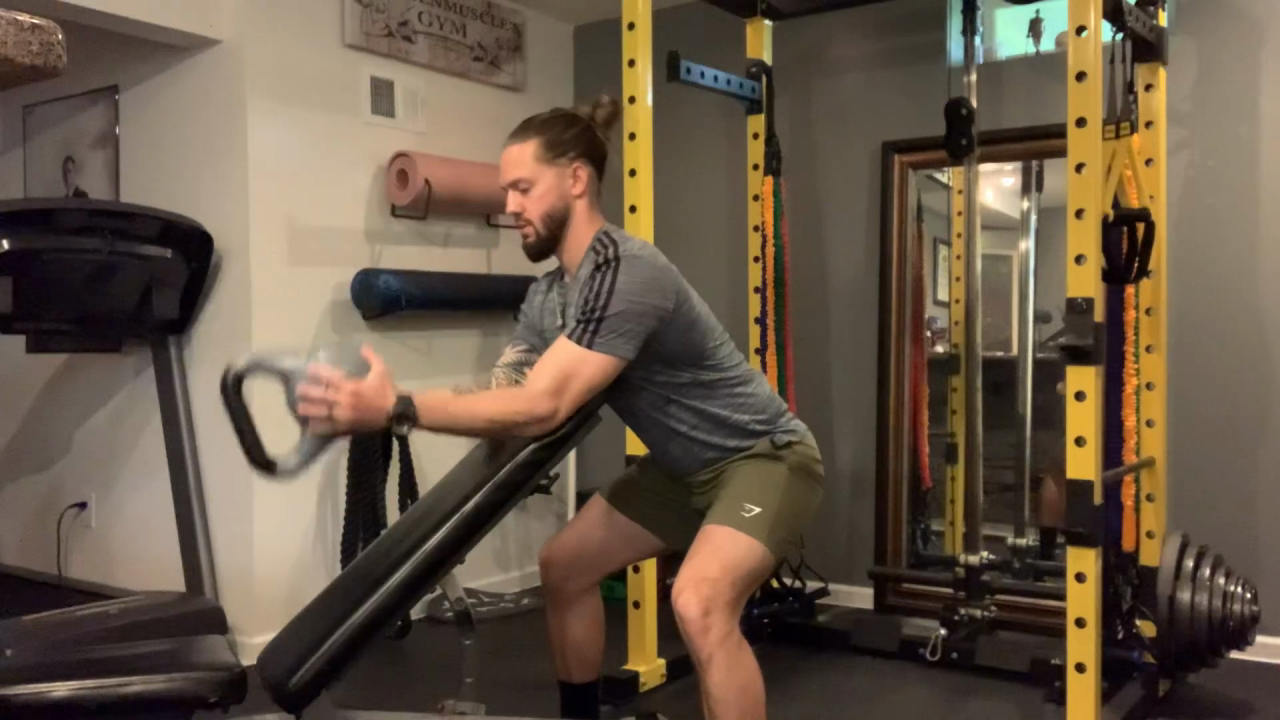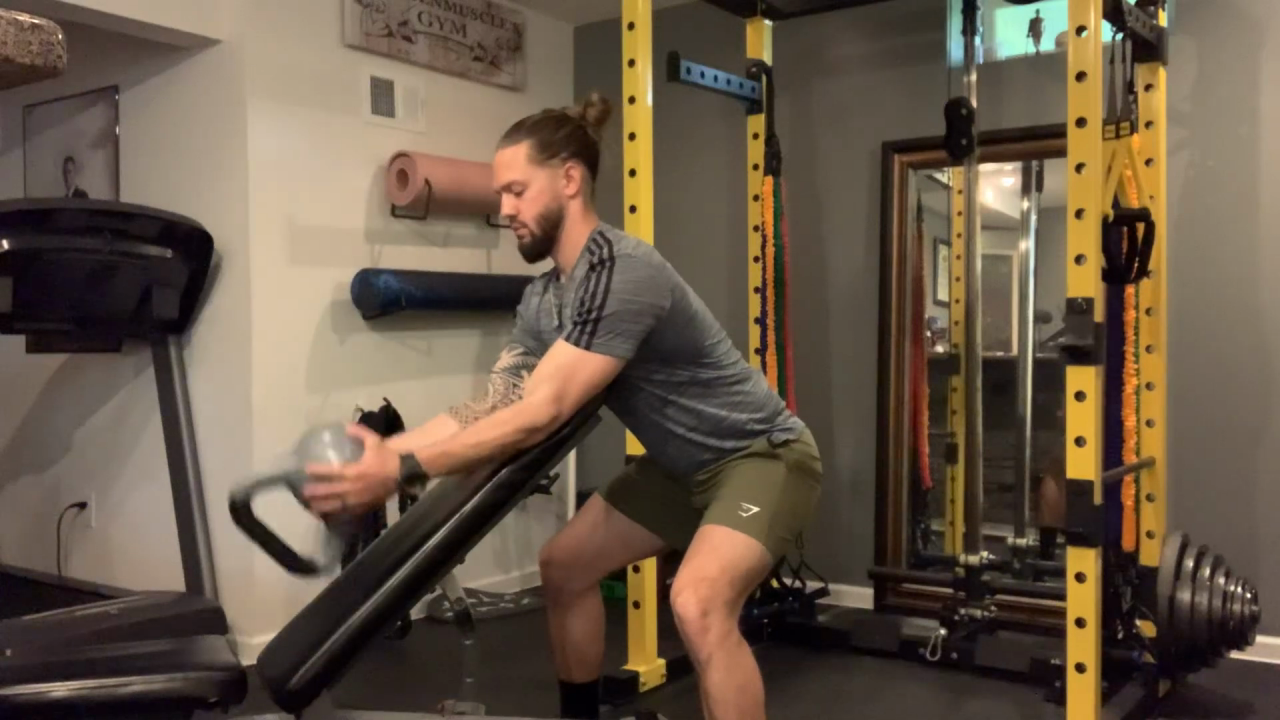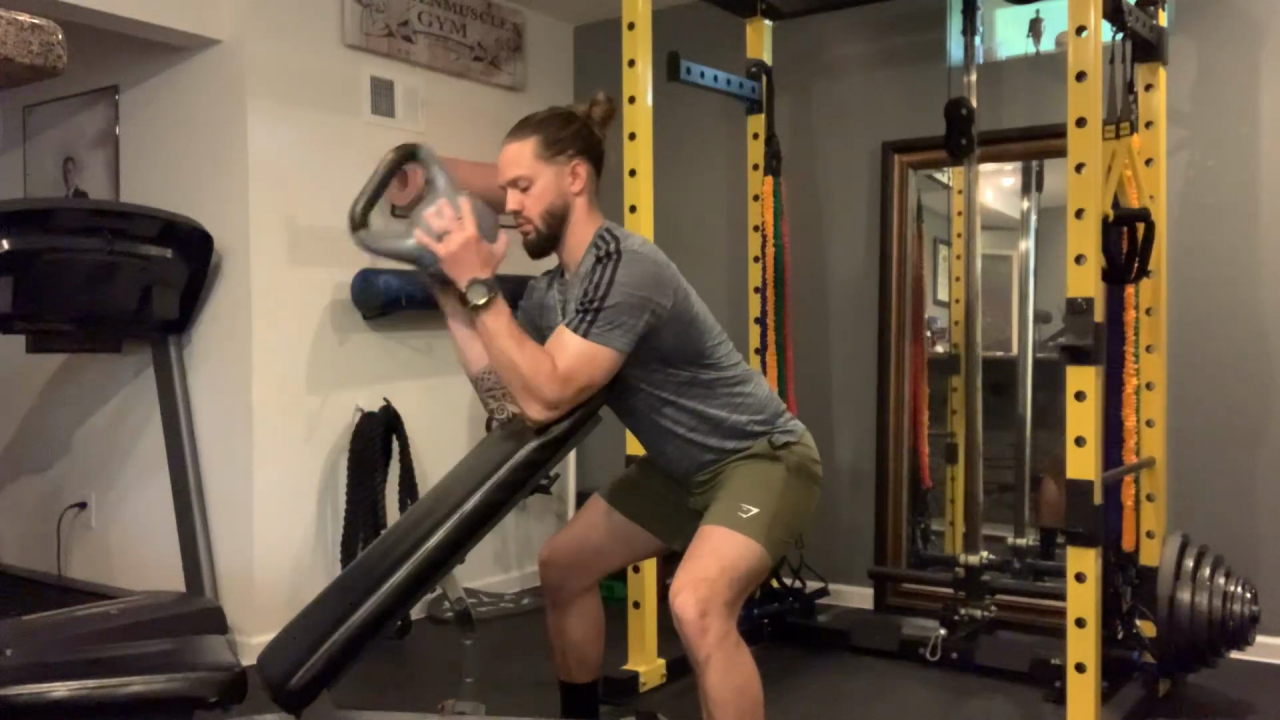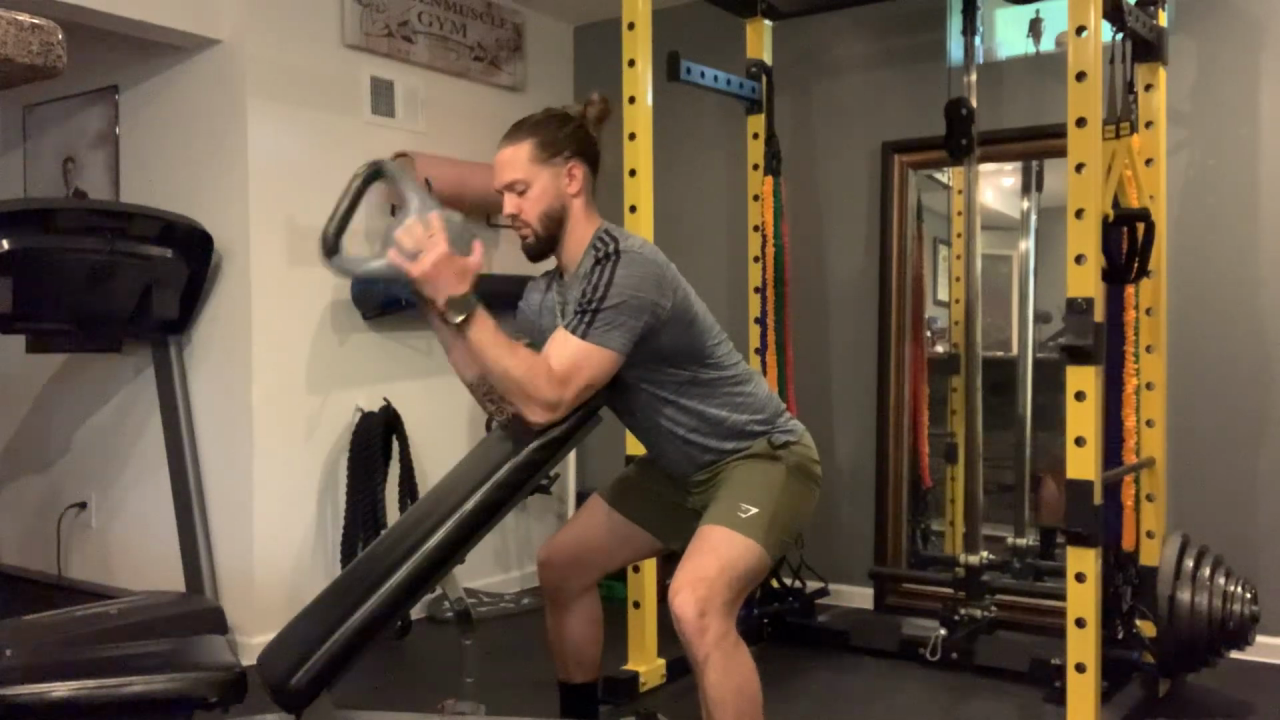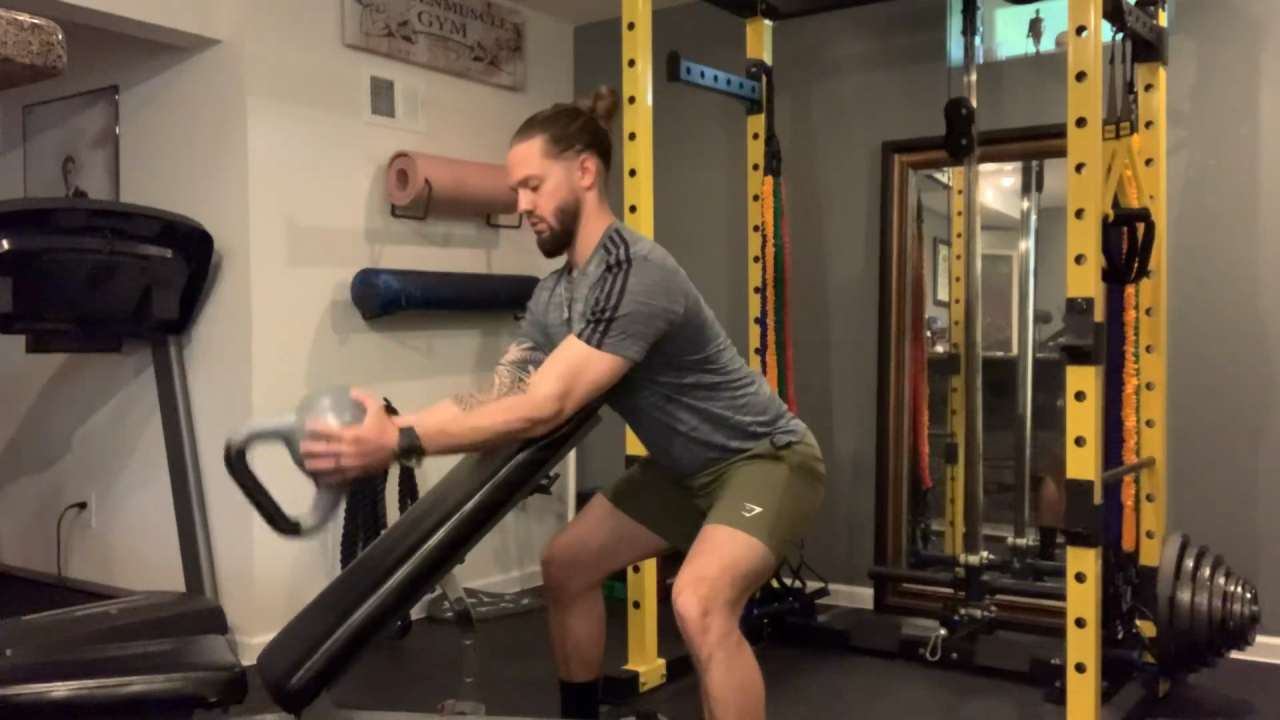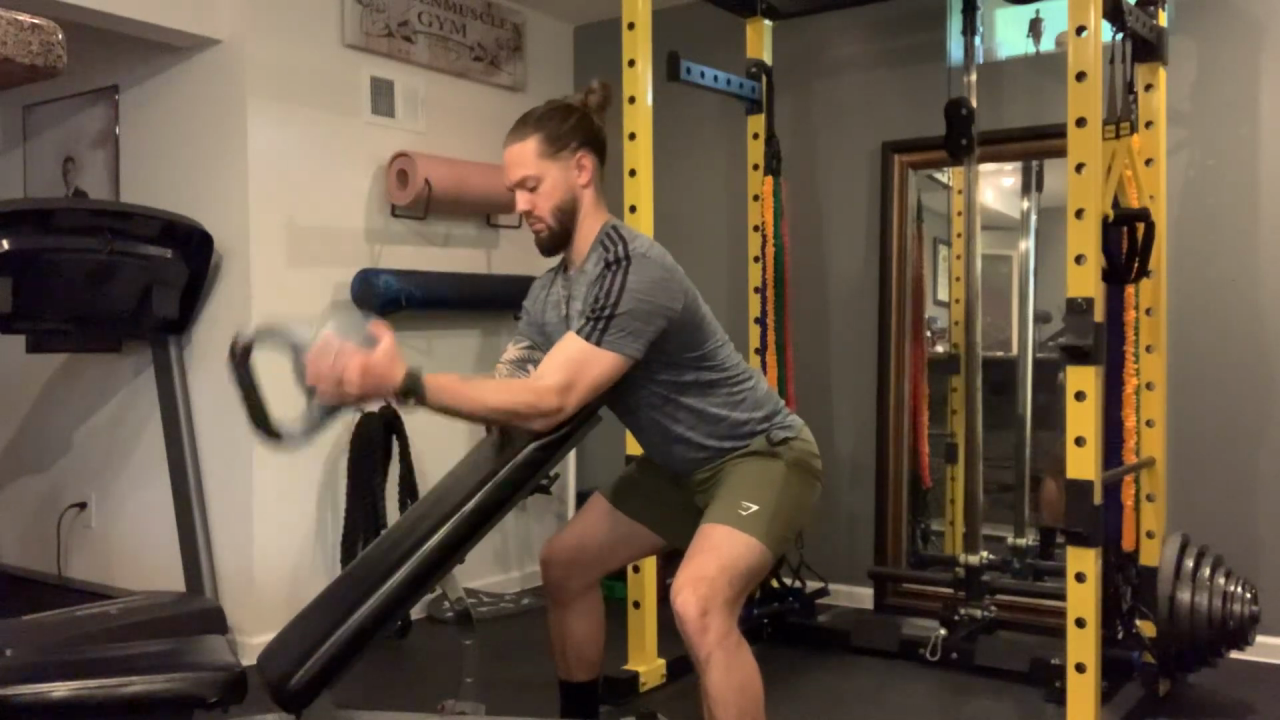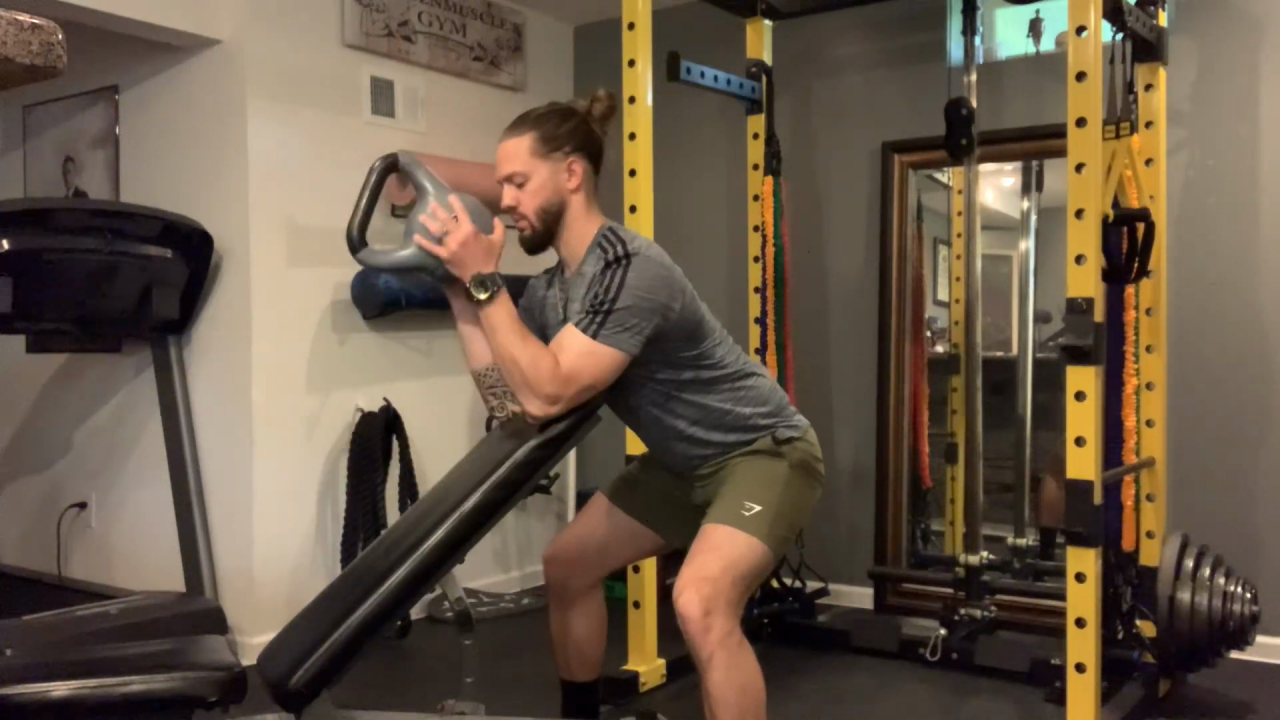
dt=0.7s
person 1, frame 1
left shoulder: (627, 273)
right shoulder: (547, 298)
left elbow: (540, 408)
right elbow: (501, 396)
left wrist: (396, 406)
right wrist: (372, 404)
left hip: (764, 456)
right hip: (681, 464)
left knee: (699, 603)
right knee: (563, 566)
person 1, frame 2
left shoulder: (622, 273)
right shoulder: (543, 299)
left elbow: (539, 415)
right elbow: (494, 406)
left wrist: (403, 470)
right wrist: (382, 452)
left hip: (762, 454)
right hip: (682, 463)
left knee: (697, 603)
right knee: (563, 566)
person 1, frame 3
left shoulder: (627, 269)
right shoulder: (549, 290)
left elbow: (545, 399)
right elbow: (508, 402)
left wrist: (480, 286)
right wrist: (454, 294)
left hip: (763, 456)
right hip: (682, 465)
left knee: (697, 605)
right knee: (563, 567)
person 1, frame 4
left shoulder: (626, 270)
right shoulder: (546, 294)
left elbow: (546, 400)
right elbow: (507, 402)
left wrist: (459, 300)
right wrist: (440, 308)
left hip: (760, 455)
right hip: (682, 464)
left knee: (695, 604)
right knee: (561, 566)
person 1, frame 5
left shoulder: (636, 275)
right shoulder: (555, 296)
left elbow: (543, 409)
right elbow: (498, 397)
left wrist: (399, 440)
right wrist: (388, 428)
left hip: (764, 457)
right hip: (685, 465)
left knee: (699, 604)
right knee: (566, 566)
person 1, frame 6
left shoulder: (634, 272)
right shoulder: (550, 294)
left elbow: (547, 403)
right elbow: (507, 392)
left wrist: (407, 382)
right wrist: (388, 381)
left hip: (761, 454)
right hip: (682, 463)
left knee: (697, 603)
right knee: (565, 564)
person 1, frame 7
left shoulder: (632, 270)
right shoulder: (550, 289)
left elbow: (547, 395)
right elbow: (508, 401)
left wrist: (483, 281)
right wrist: (459, 293)
left hip: (764, 451)
right hip: (684, 460)
left knee: (701, 603)
right knee: (569, 565)
